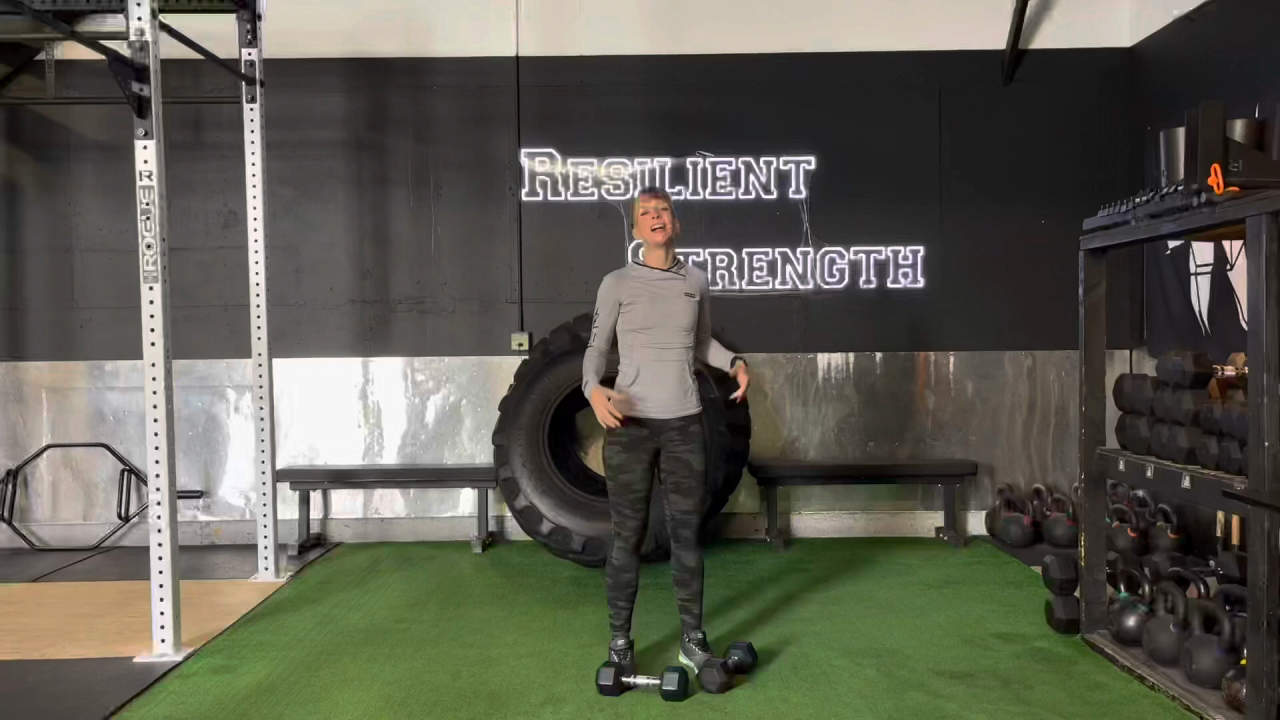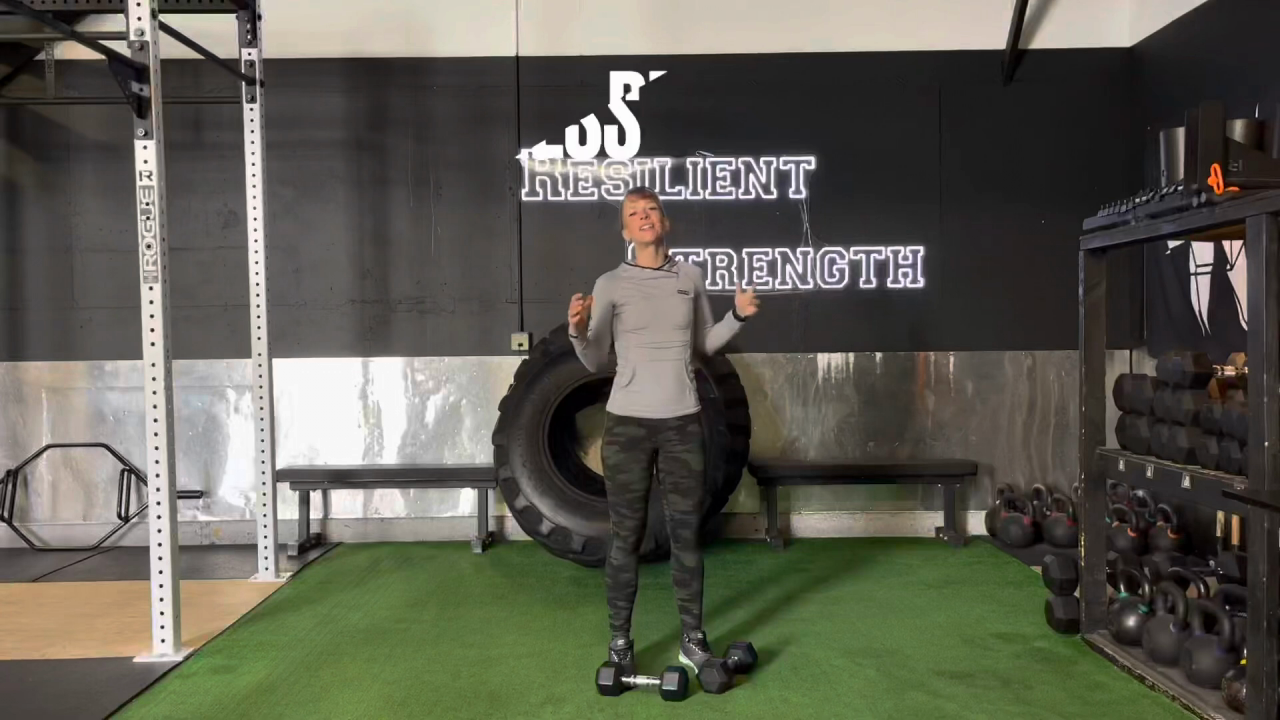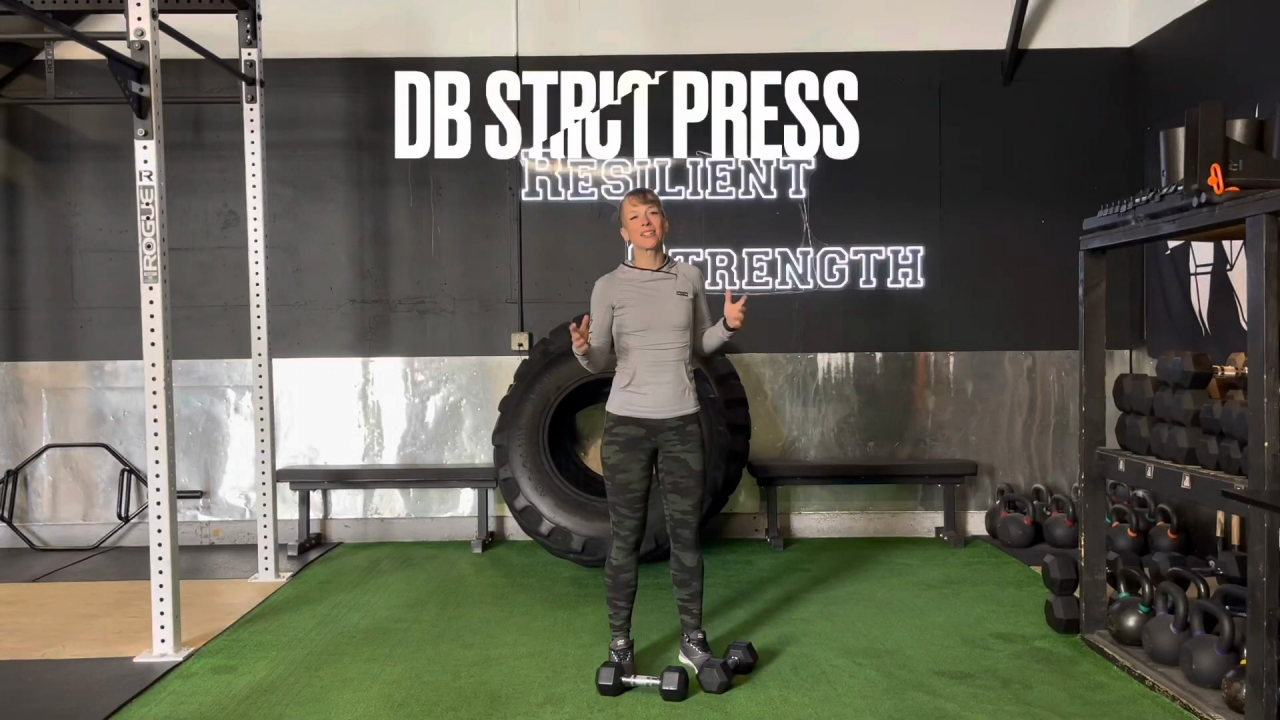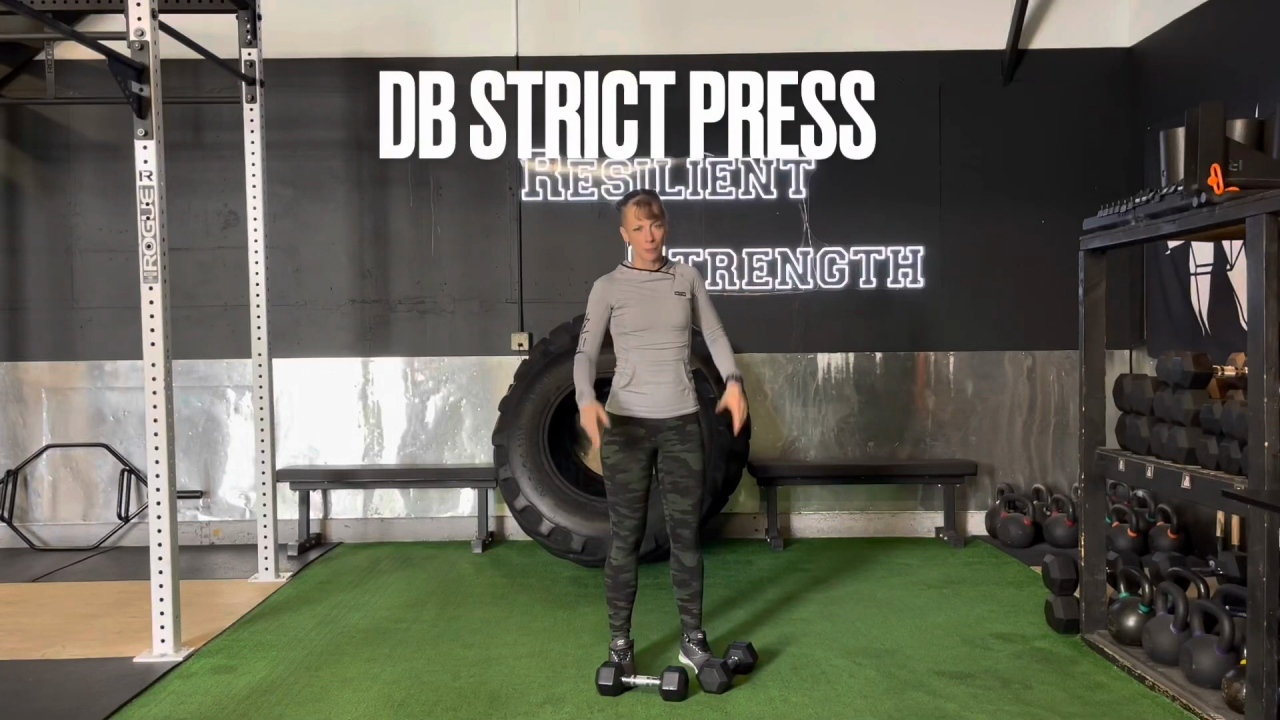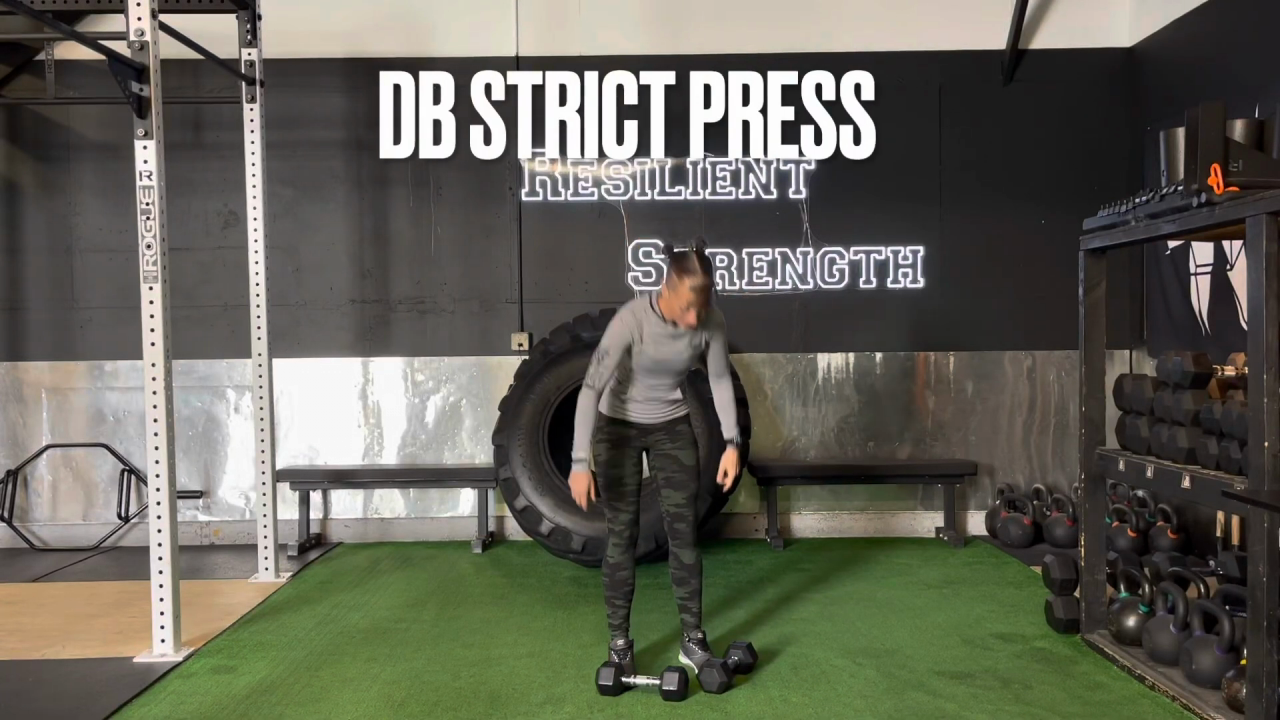
dt=0.5s
person 1, frame 1
left shoulder: (696, 280)
right shoulder: (617, 283)
right elbow: (596, 349)
left wrist: (733, 363)
right wrist: (595, 389)
left hip: (684, 423)
right hip: (631, 423)
left knee: (687, 533)
right knee: (627, 536)
left ankle: (693, 636)
right ankle: (619, 640)
person 1, frame 2
left shoulder: (690, 276)
right shoulder: (610, 283)
left elbow: (705, 343)
right elbow: (594, 361)
left wrist: (739, 315)
right wrist: (577, 329)
left hip: (682, 422)
right hip: (627, 422)
left knee: (686, 533)
right knee: (626, 536)
left ankle: (692, 636)
right ankle: (619, 640)
person 1, frame 3
left shoulder: (689, 277)
right shoulder: (609, 286)
right elbow: (598, 358)
left wrist: (729, 325)
right wrist: (583, 346)
left hip: (681, 422)
right hip: (627, 423)
left knee: (686, 532)
right knee: (626, 536)
left ankle: (693, 636)
right ankle: (619, 640)
person 1, frame 4
left shoulder: (687, 278)
right shoulder: (608, 287)
left elbow: (714, 336)
right elbow: (585, 354)
left wrist: (732, 379)
right wrist: (587, 399)
left hip: (682, 423)
right hip: (627, 425)
left knee: (686, 533)
right knee: (625, 536)
left ankle: (693, 637)
right ankle: (620, 641)
person 1, frame 5
left shoulder: (708, 319)
right shoulder: (632, 316)
left elbow: (720, 378)
right elbow: (591, 387)
left wrist: (731, 441)
right wrist: (581, 460)
left hip: (673, 426)
right hip: (620, 425)
left knee: (683, 529)
right knee: (620, 535)
left ankle: (693, 639)
right ankle: (618, 642)
